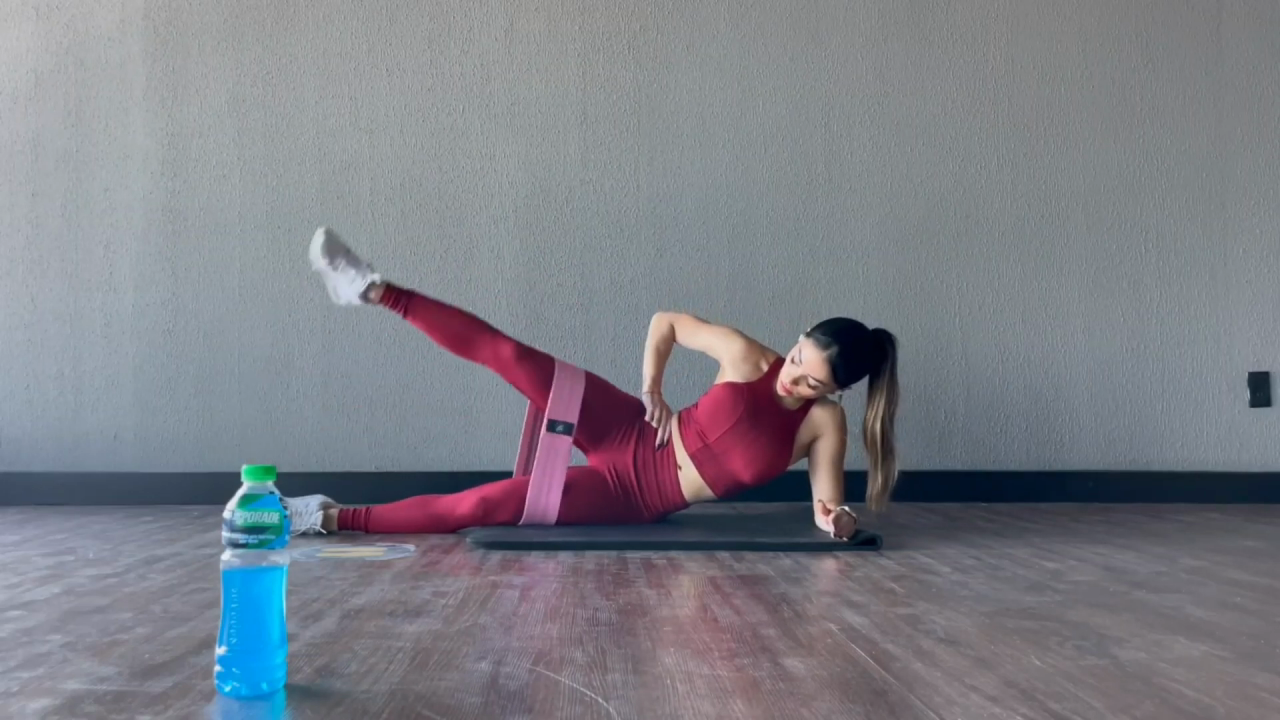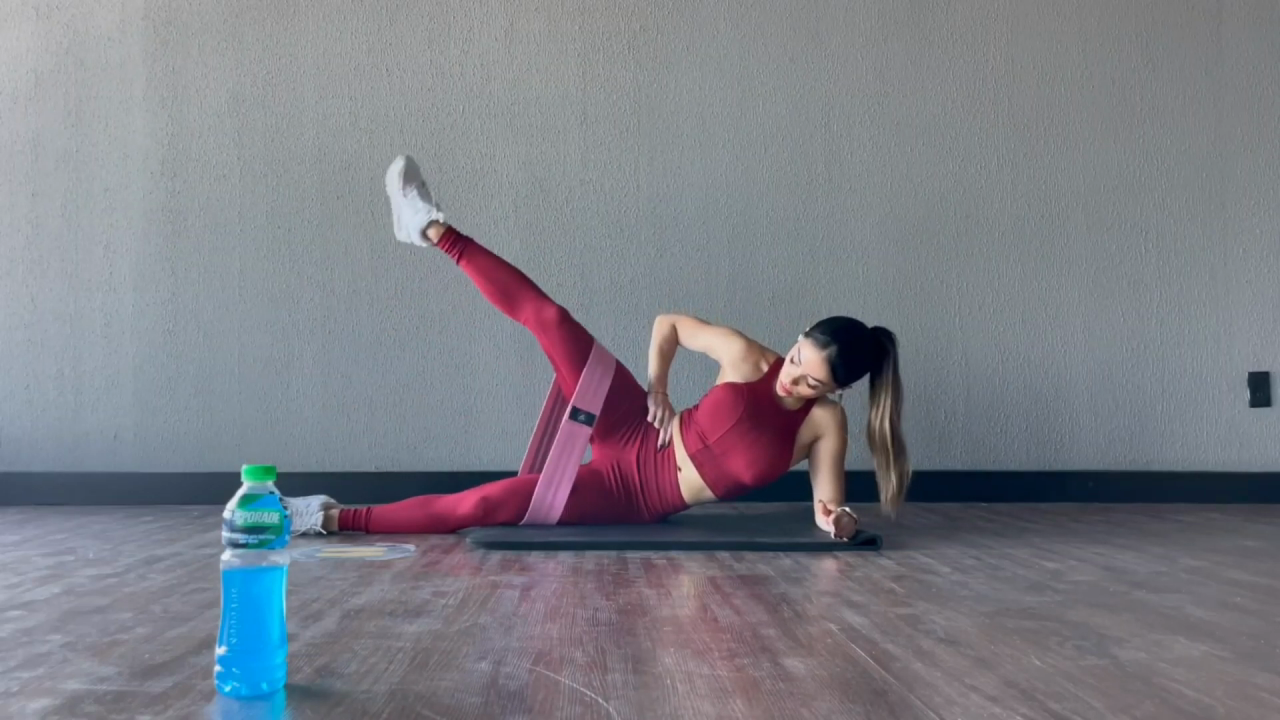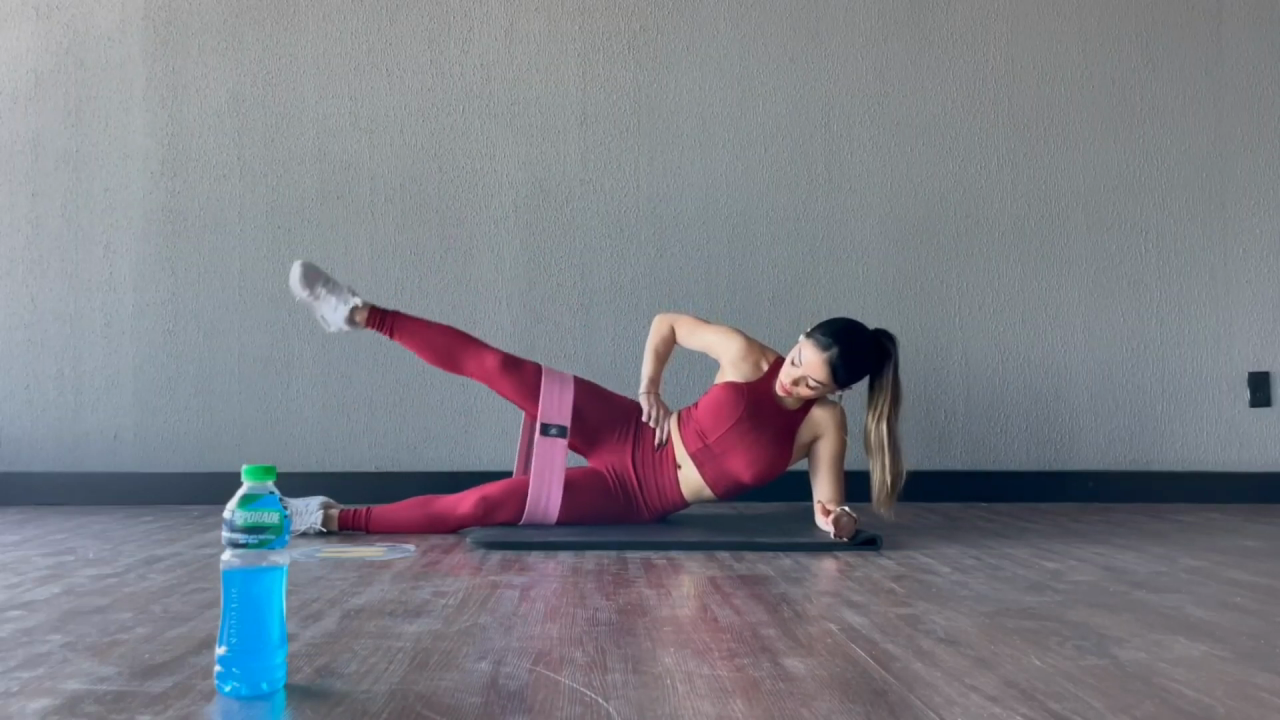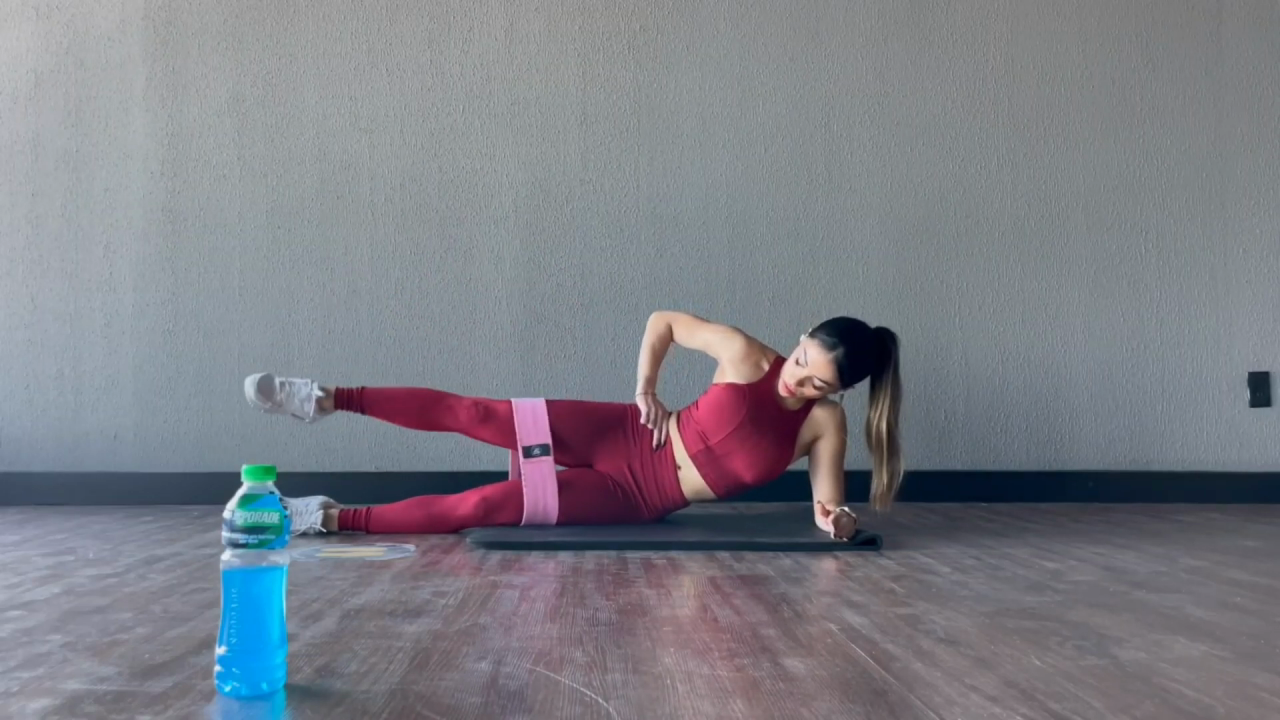
dt=0.3s
person 1, frame 1
left shoulder: (824, 423)
right shoulder: (746, 357)
left elbow: (828, 504)
right elbow: (666, 321)
left wrist: (835, 519)
right wrist: (652, 388)
left hip: (633, 501)
right hip: (628, 440)
left knee: (482, 505)
right knee: (511, 357)
left ankle: (335, 517)
right ankle: (374, 289)
person 1, frame 2
left shoulder: (825, 422)
right shoulder: (746, 358)
left elbow: (829, 508)
right elbow: (667, 323)
left wrist: (834, 521)
right wrist: (656, 390)
left hip: (635, 500)
right hip: (634, 439)
left knee: (483, 506)
right knee: (550, 322)
left ankle: (337, 519)
right ankle: (431, 228)
person 1, frame 3
left shoulder: (824, 421)
right shoulder: (747, 356)
left elbow: (828, 511)
right elbow: (666, 324)
left wrist: (835, 518)
right wrist: (649, 390)
left hip: (635, 498)
right hip: (628, 438)
left knee: (483, 504)
right knee: (497, 368)
left ankle: (335, 516)
right ankle: (363, 314)
person 1, frame 4
left shoulder: (825, 423)
right shoulder: (745, 354)
left elbow: (827, 507)
right elbow: (664, 320)
left wrist: (837, 521)
right wrist: (645, 390)
left hip: (635, 499)
right hip: (622, 437)
left knee: (483, 507)
right knee: (473, 414)
left ankle: (332, 516)
right ankle: (329, 399)
